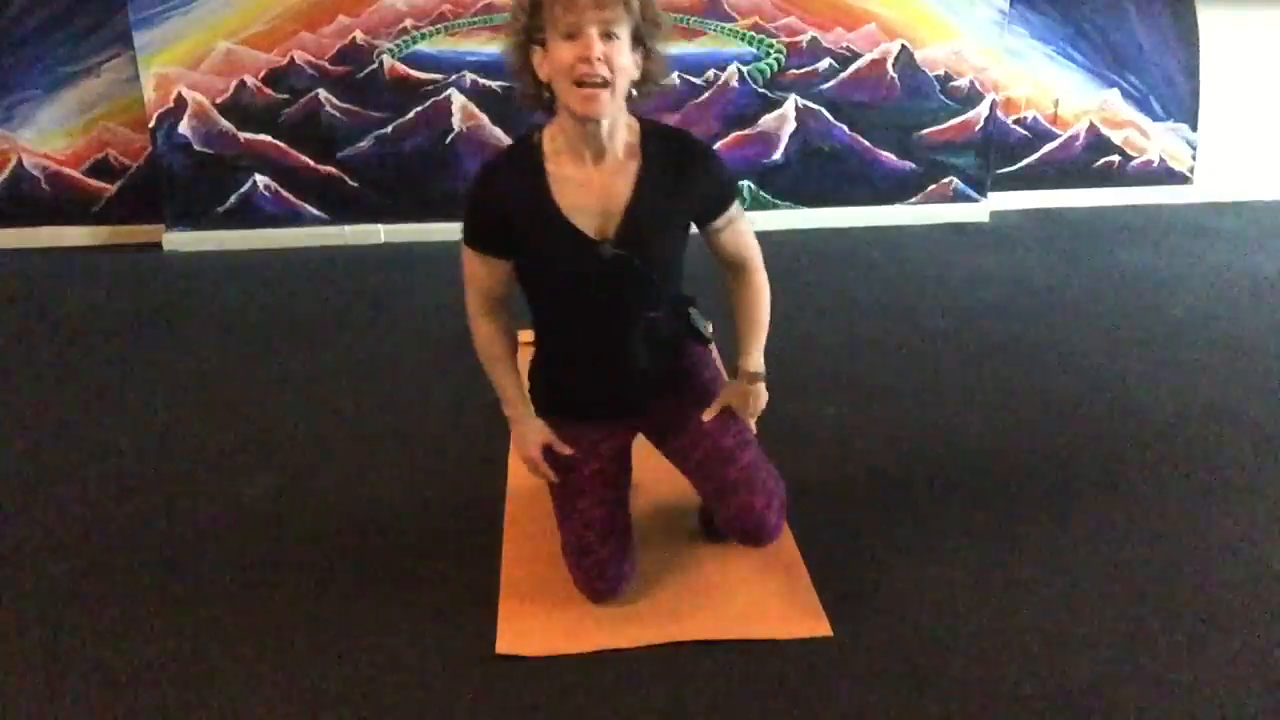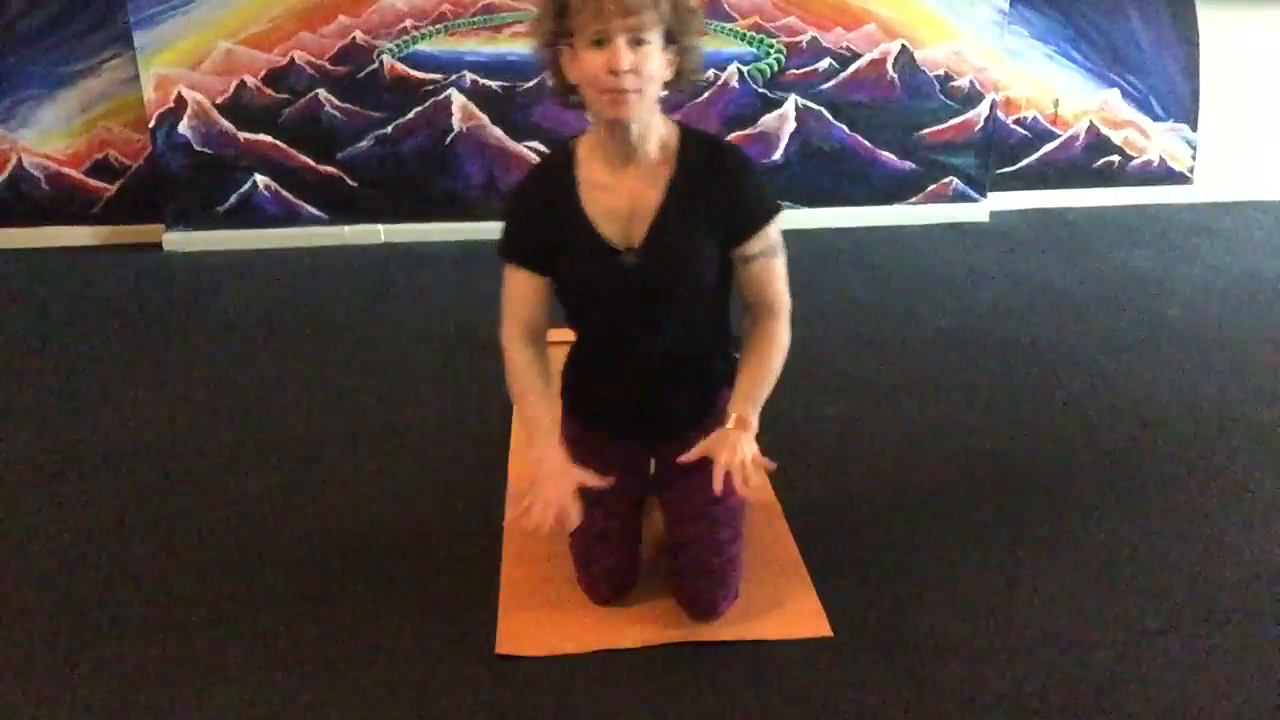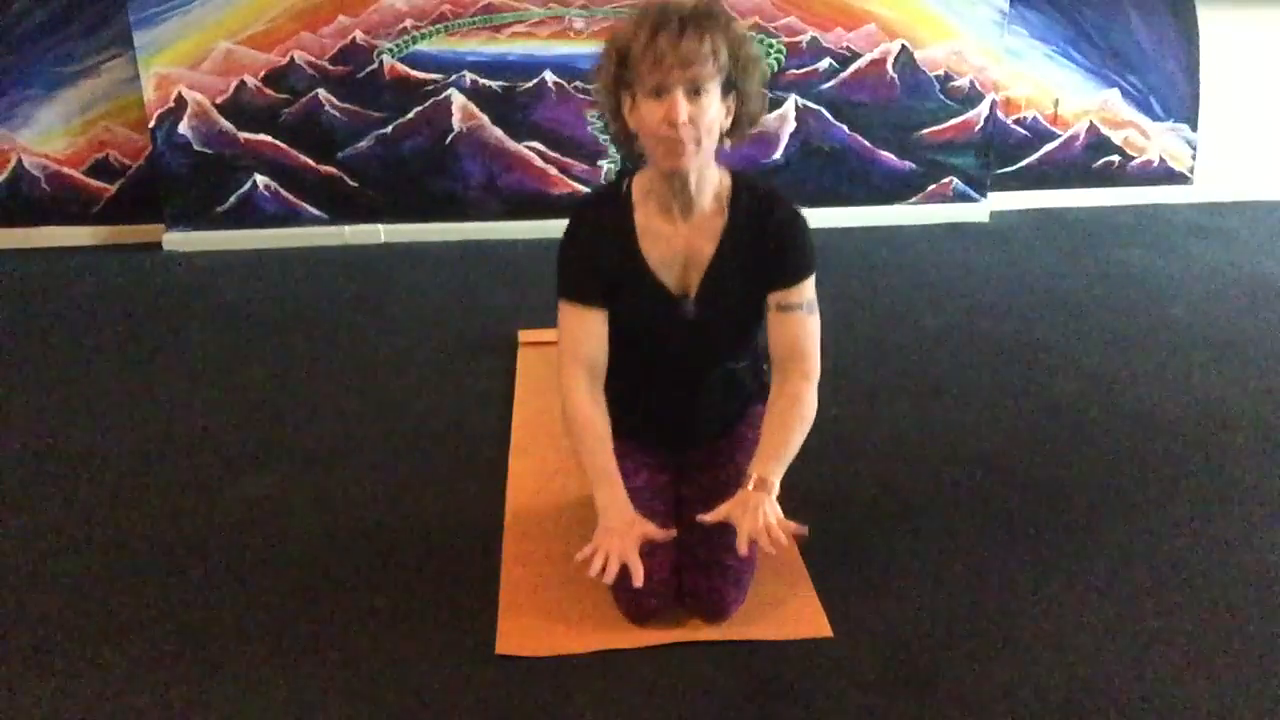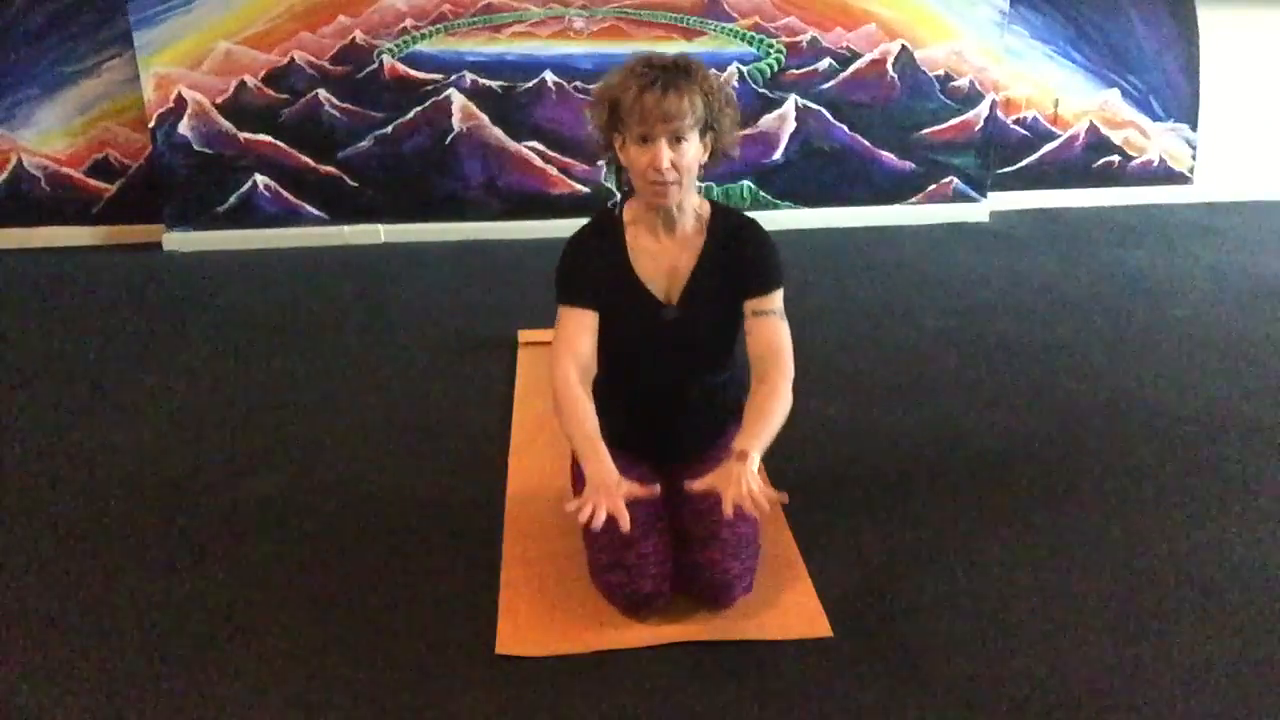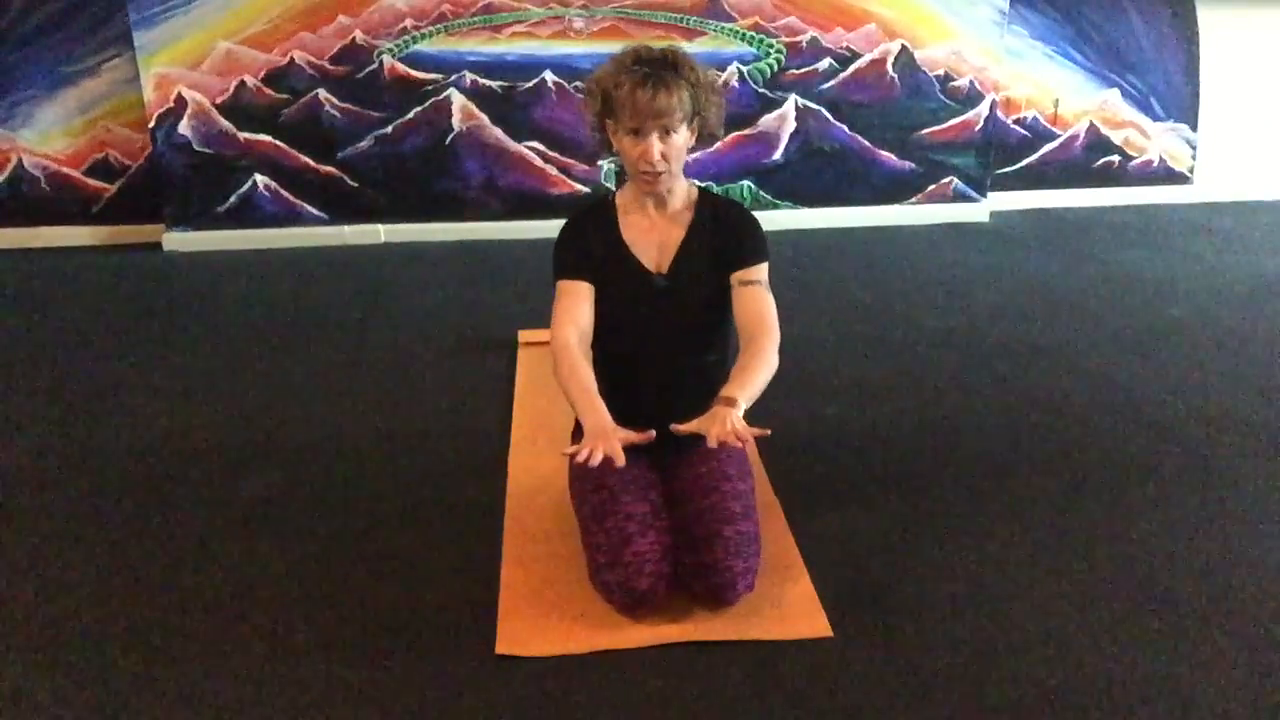
dt=0.5s
person 1, frame 1
left shoulder: (685, 163)
right shoulder: (503, 183)
left elbow: (744, 266)
right elbow: (485, 311)
left wrist: (750, 372)
right wrist: (519, 414)
left hip: (674, 371)
right hip: (571, 399)
left knee: (760, 519)
right knee: (603, 581)
left ankle: (717, 508)
right ankle: (607, 476)
person 1, frame 2
left shoulder: (724, 174)
right shoulder: (542, 192)
left elbow: (771, 316)
right elbow: (522, 336)
left wrist: (740, 425)
right wrist: (548, 452)
left hip: (703, 411)
right hip: (599, 417)
left knee: (708, 599)
right knee: (606, 587)
left ankle: (670, 492)
right ankle: (634, 496)
person 1, frame 3
left shoulder: (773, 223)
right shoulder: (595, 227)
left elbow: (798, 376)
right elbow: (582, 379)
left wrist: (761, 487)
right wrist: (612, 505)
left hip: (729, 424)
right hip: (634, 429)
left knee: (716, 599)
right knee: (645, 597)
left ankle: (693, 497)
right ankle: (657, 501)
person 1, frame 4
left shoulder: (745, 244)
right shoulder: (591, 249)
left elbow: (776, 372)
right elbow: (569, 373)
left wrist: (743, 460)
right wrist: (599, 470)
left hip: (711, 439)
right hip: (621, 442)
left knee: (721, 583)
right knee: (638, 590)
left ankle: (685, 502)
right ankle: (646, 503)
person 1, frame 5
left shoulder: (732, 225)
right shoulder: (586, 231)
left elbow: (763, 339)
right elbow: (569, 340)
left wrist: (729, 406)
right wrist: (597, 420)
left hip: (703, 433)
right hip: (617, 430)
left knee: (724, 582)
right knee: (635, 588)
left ankle: (677, 496)
right ankle: (643, 494)
